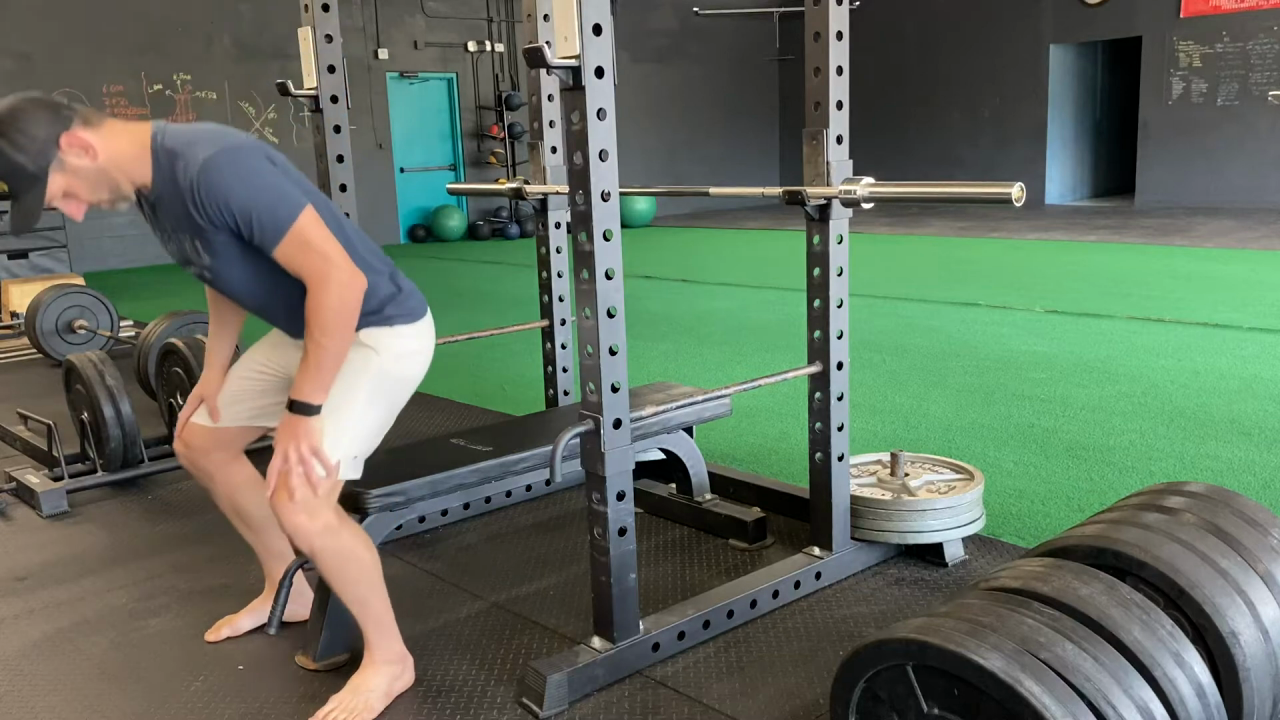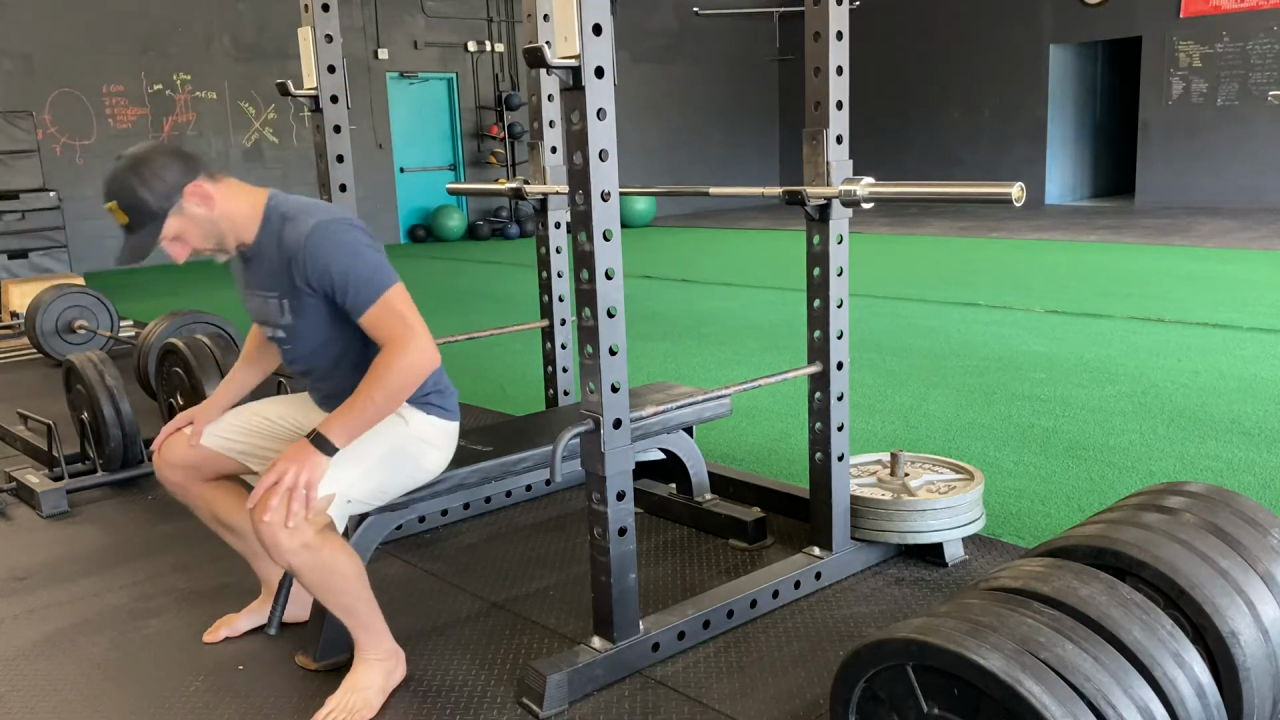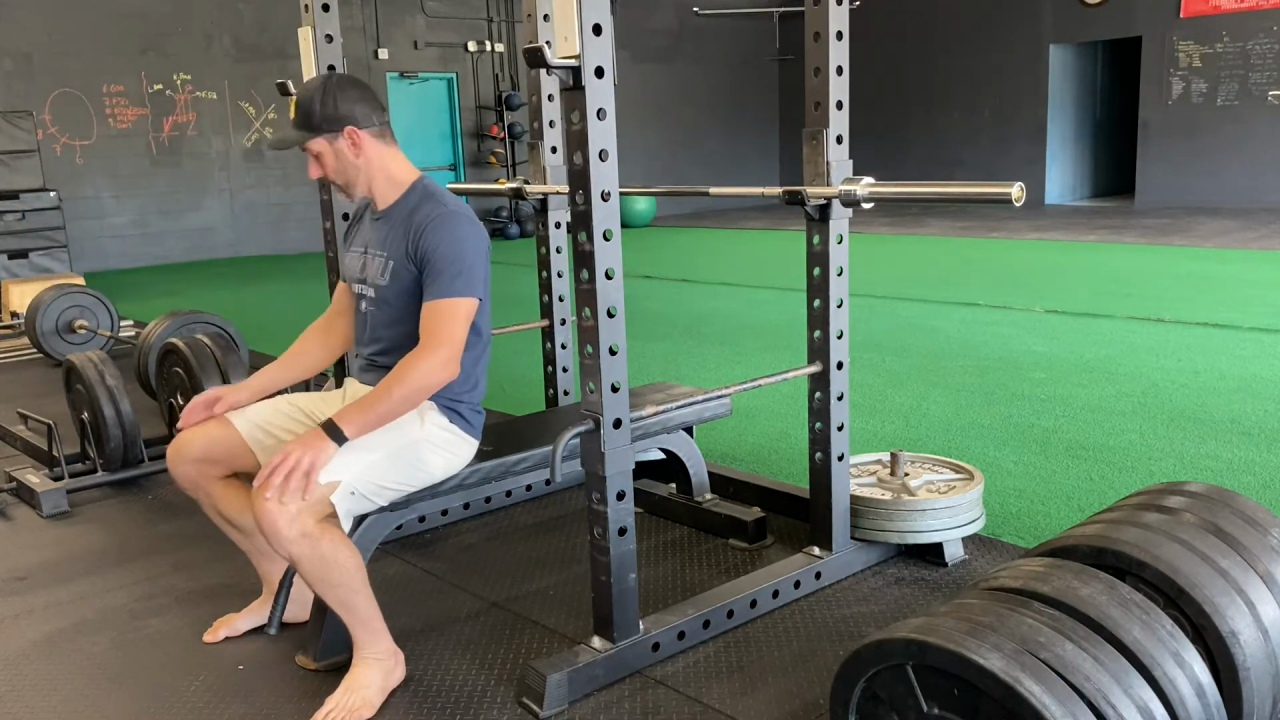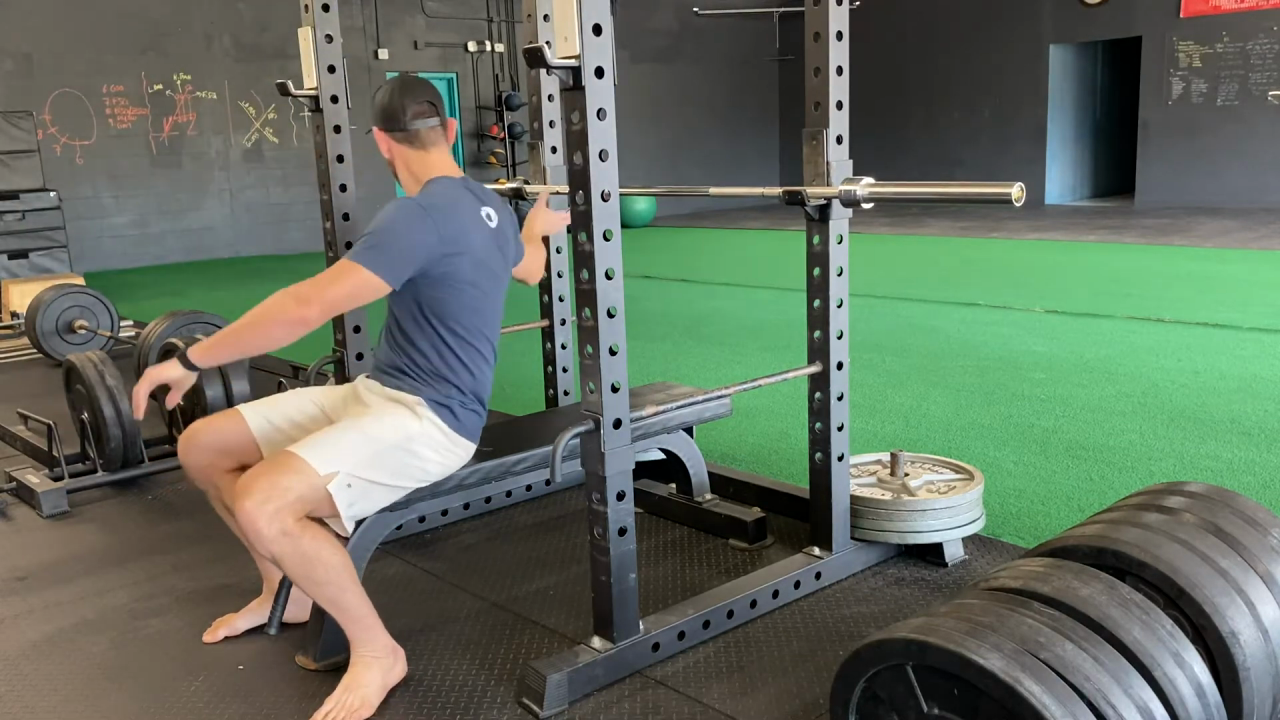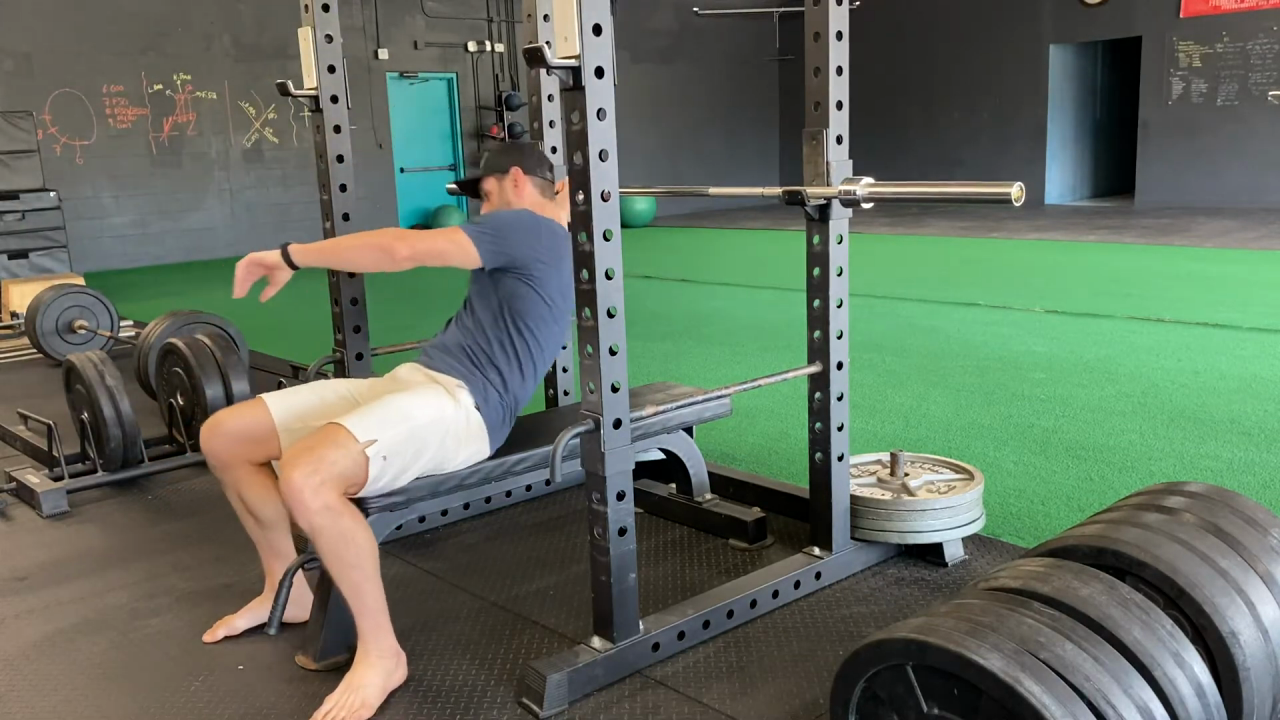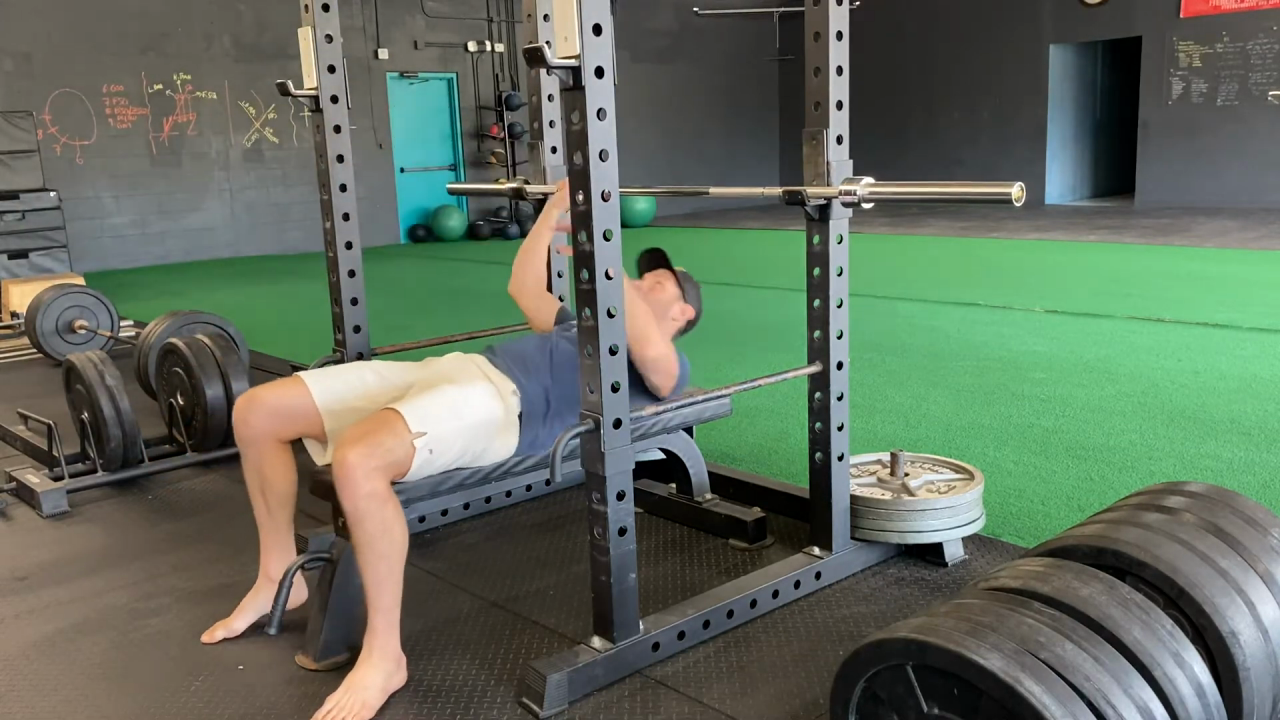
dt=0.7s
person 1, frame 1
left shoulder: (213, 166)
right shoulder: (149, 181)
left elbow: (340, 279)
left wrist: (303, 409)
right wrist: (215, 368)
left hip: (379, 329)
right hip: (308, 328)
left knee: (297, 499)
right knee: (199, 441)
left ankle: (388, 658)
right ankle: (286, 591)
person 1, frame 2
left shoulder: (318, 238)
right shoulder: (240, 244)
left elbow: (414, 354)
left wrist: (321, 445)
right wrist: (217, 403)
left hip: (409, 418)
right hip: (331, 405)
left knee: (279, 514)
right knee: (176, 457)
left ankle: (379, 655)
right ankle: (282, 589)
person 1, frame 3
left shoulder: (445, 224)
right shoulder: (364, 218)
left elbow: (439, 361)
right elbow: (337, 327)
left wrist: (332, 435)
right wrist: (245, 392)
left hip: (432, 418)
right hip: (362, 395)
left knee: (281, 504)
right knee: (190, 454)
left ankle: (378, 653)
right ankle: (284, 588)
person 1, frame 4
left shoulder: (421, 215)
right shoulder: (489, 207)
left elbow: (310, 305)
right elbow: (530, 268)
left wrist: (194, 359)
right wrist: (543, 222)
left hip: (428, 420)
right hip: (377, 394)
left knee: (260, 505)
right knee: (201, 447)
left ankle: (376, 651)
right ankle: (285, 588)
person 1, frame 5
left shoulder: (525, 228)
right shoulder: (554, 243)
left elbow: (402, 249)
left wrist: (290, 256)
right wrist: (562, 206)
left hip: (457, 407)
right hip: (410, 383)
left knee: (305, 478)
right knee: (223, 436)
left ankle: (381, 653)
right ankle: (285, 589)
person 1, frame 6
left shoulder: (658, 362)
left elbow: (660, 368)
right elbow: (524, 287)
right wrist: (557, 208)
left hip: (498, 404)
left knee: (356, 461)
right knee: (256, 412)
left ankle: (384, 654)
right ankle: (277, 577)
